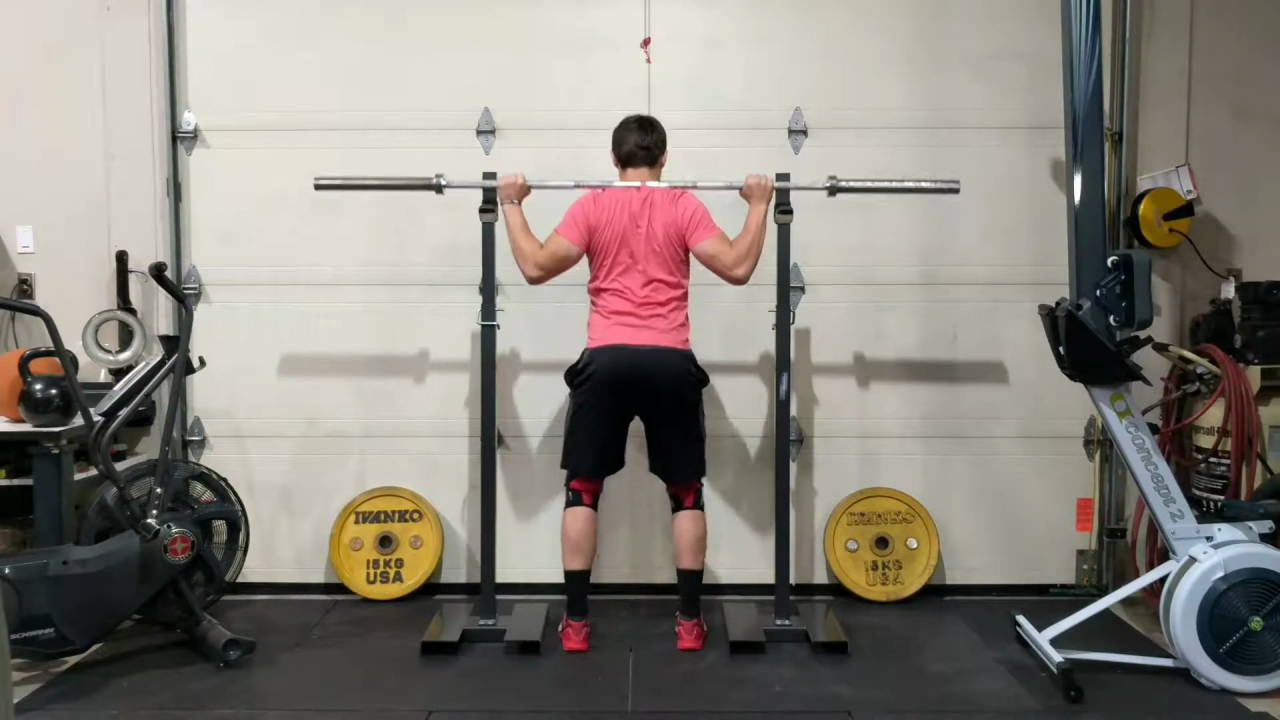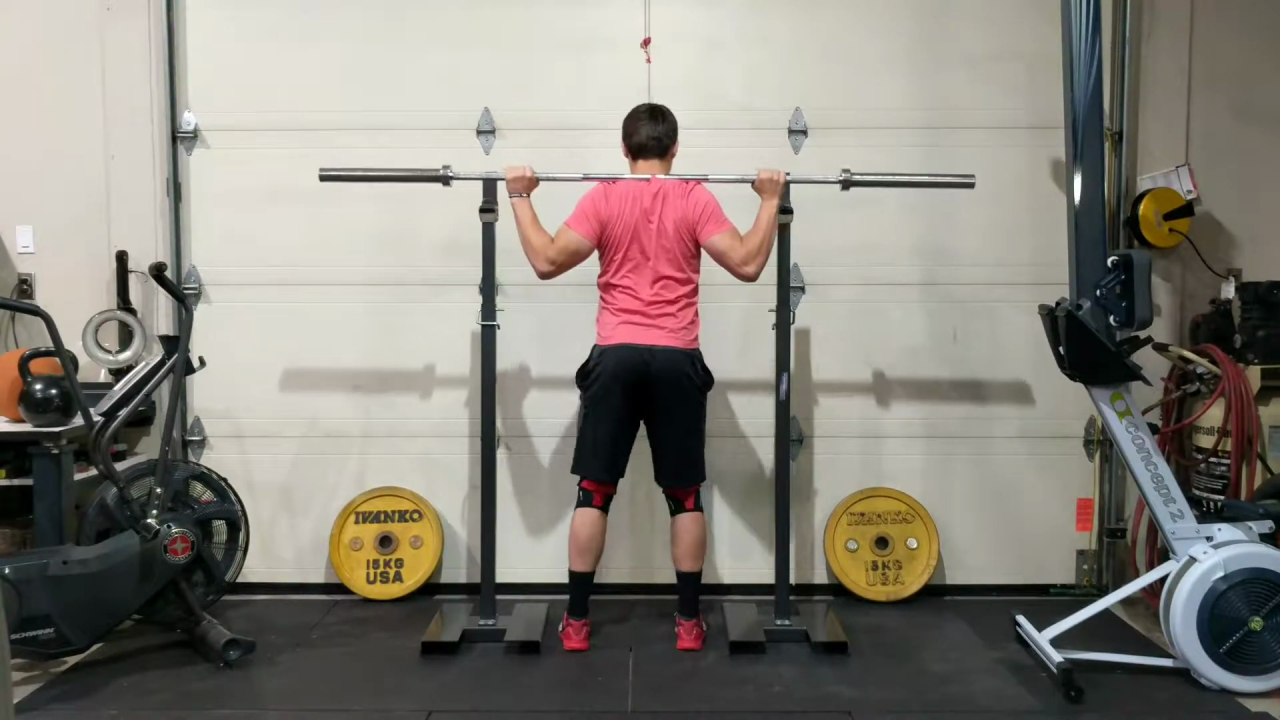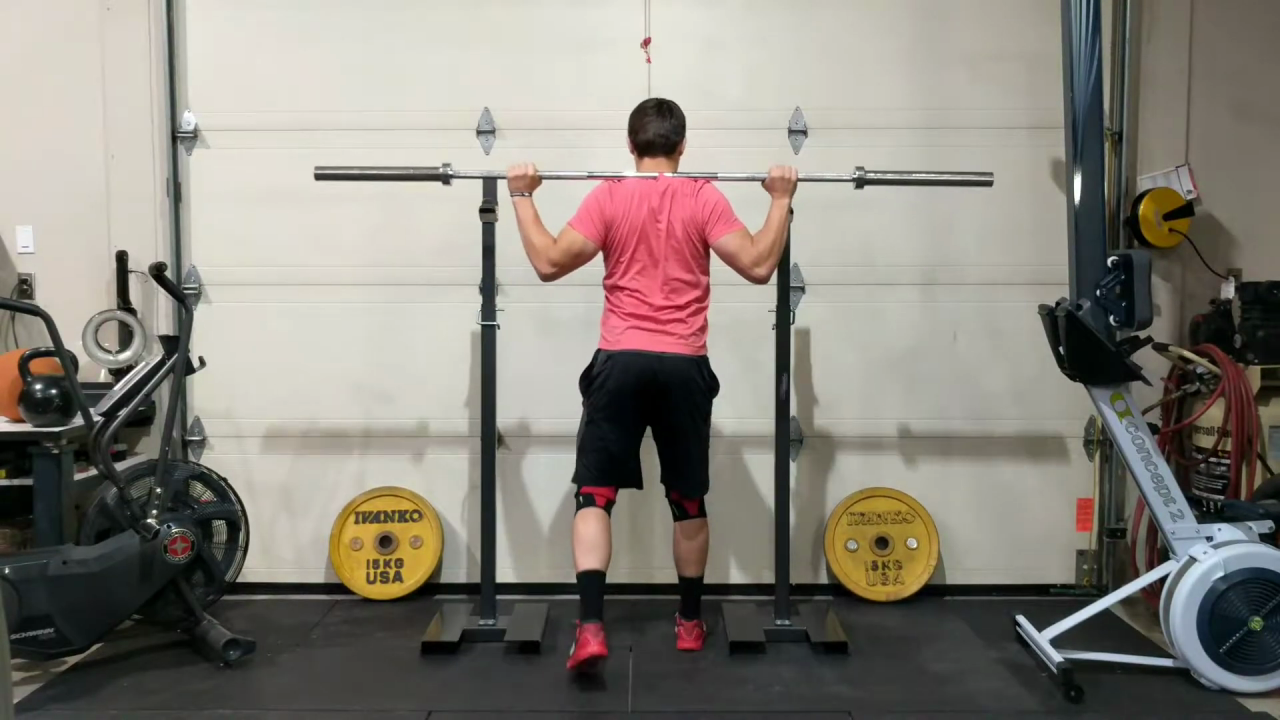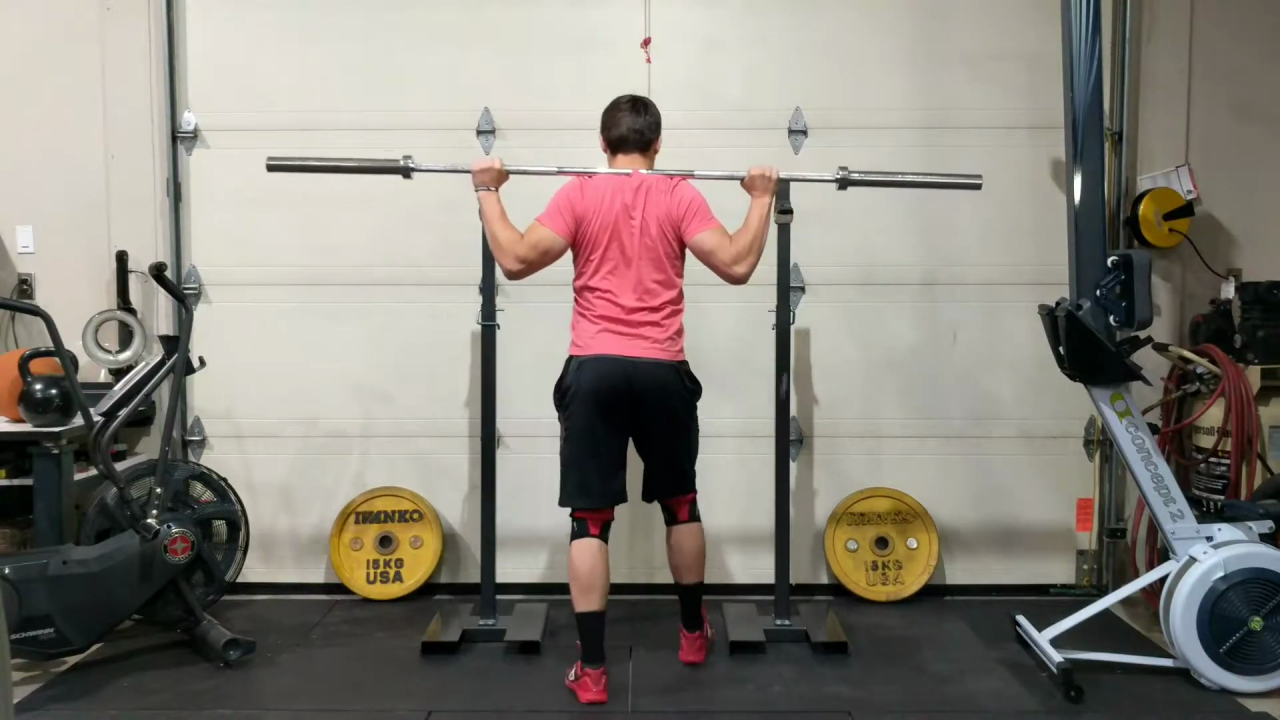
dt=0.4s
person 1, frame 1
left shoulder: (592, 206)
right shoulder: (684, 206)
left elbow: (535, 267)
right elbow: (738, 268)
left wrist: (510, 203)
right wrist: (759, 205)
left hip: (605, 361)
right hip: (670, 363)
left knee: (582, 489)
right knee: (686, 492)
left ankle: (576, 622)
right ankle: (689, 621)
person 1, frame 2
left shoulder: (602, 198)
right shoulder: (695, 199)
left elbow: (546, 261)
right elbow: (748, 263)
left wrist: (520, 197)
right wrist: (770, 200)
left hip: (615, 358)
right hip: (677, 361)
left knee: (594, 491)
right knee: (684, 495)
left ankle: (576, 621)
right ankle: (689, 622)
person 1, frame 3
left shoulder: (607, 197)
right shoulder: (704, 198)
left elbow: (549, 263)
right elbow: (759, 265)
left wrist: (521, 195)
right wrist: (781, 198)
left hip: (620, 363)
right hip: (684, 366)
left knee: (594, 494)
right knee: (688, 500)
left ankle: (590, 626)
right ankle: (689, 622)
person 1, frame 4
left shoulder: (578, 194)
right shoulder: (679, 196)
left elbow: (515, 260)
right elbow: (737, 265)
left wrist: (487, 189)
right wrist: (761, 197)
left hip: (594, 371)
right hip: (663, 373)
left knee: (590, 520)
right knee: (680, 504)
left ankle: (592, 669)
right ankle: (692, 632)
